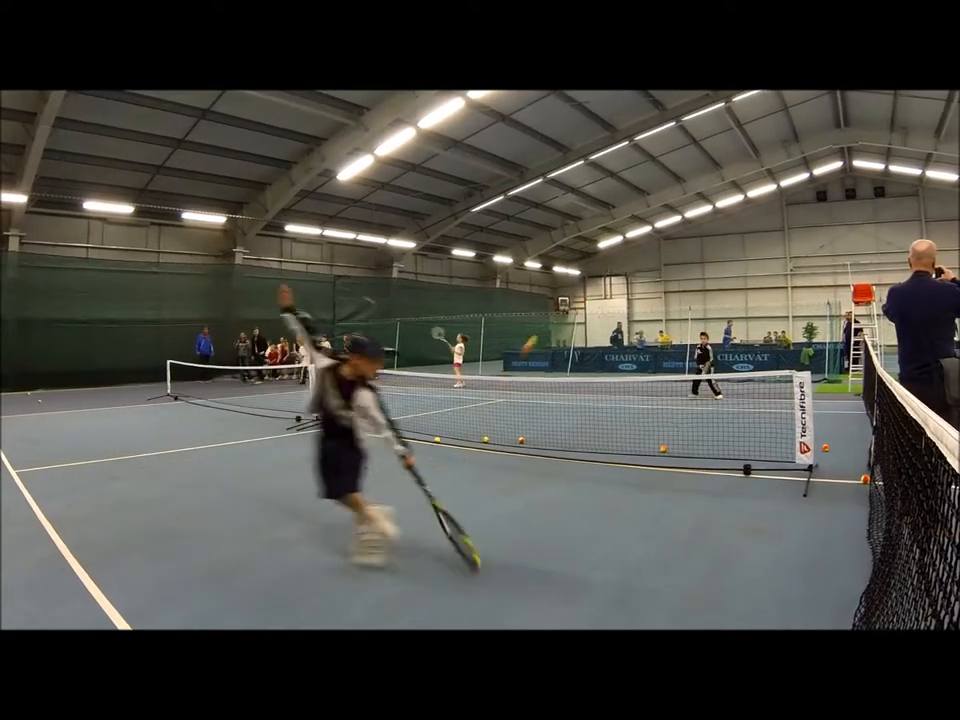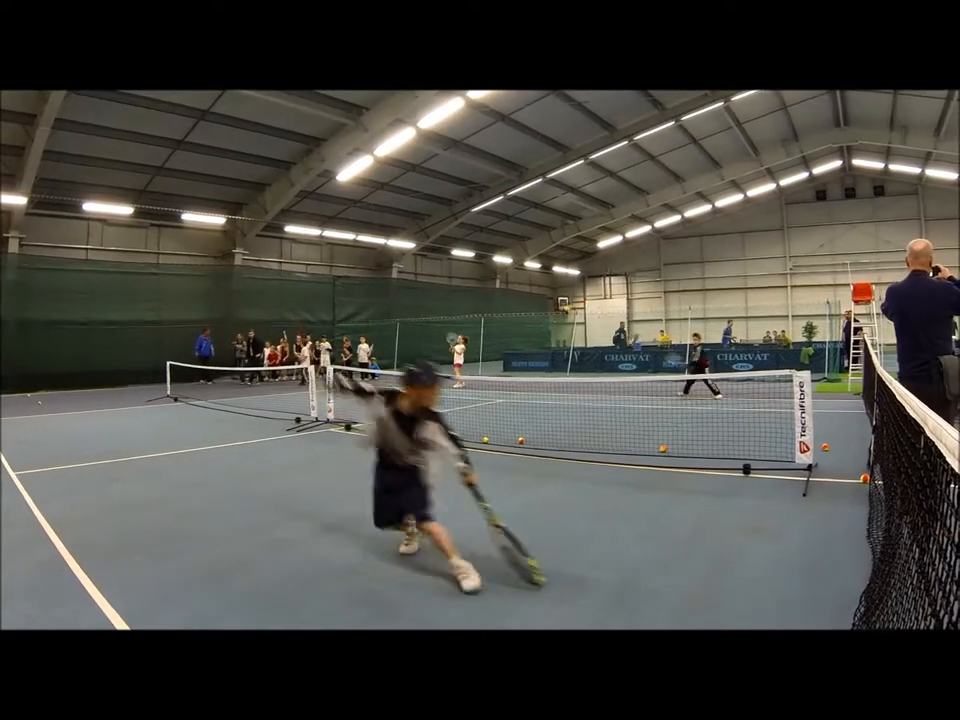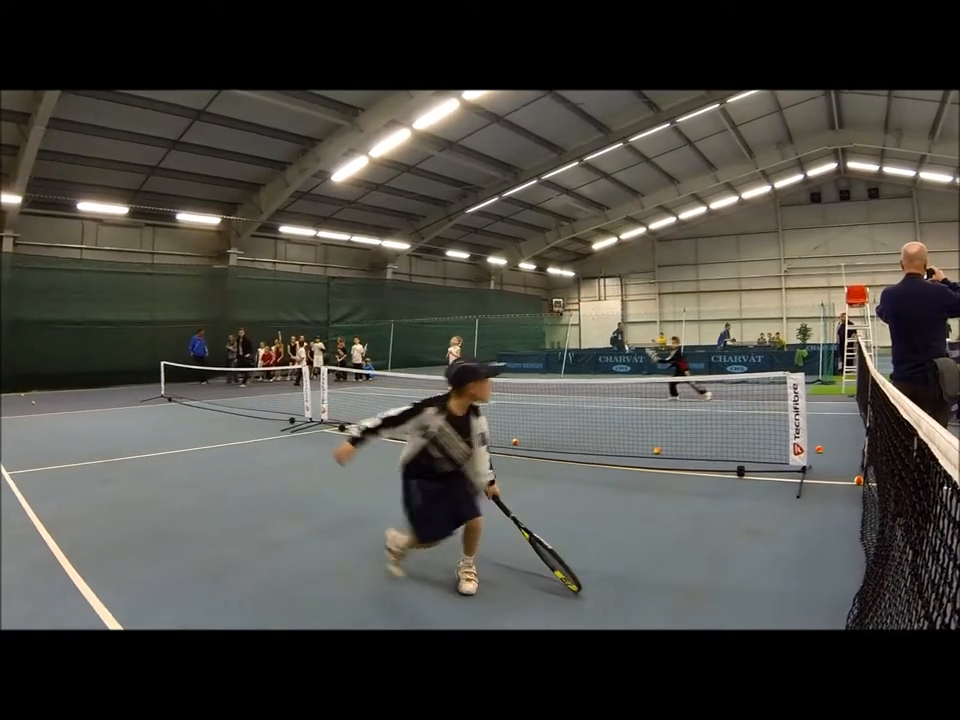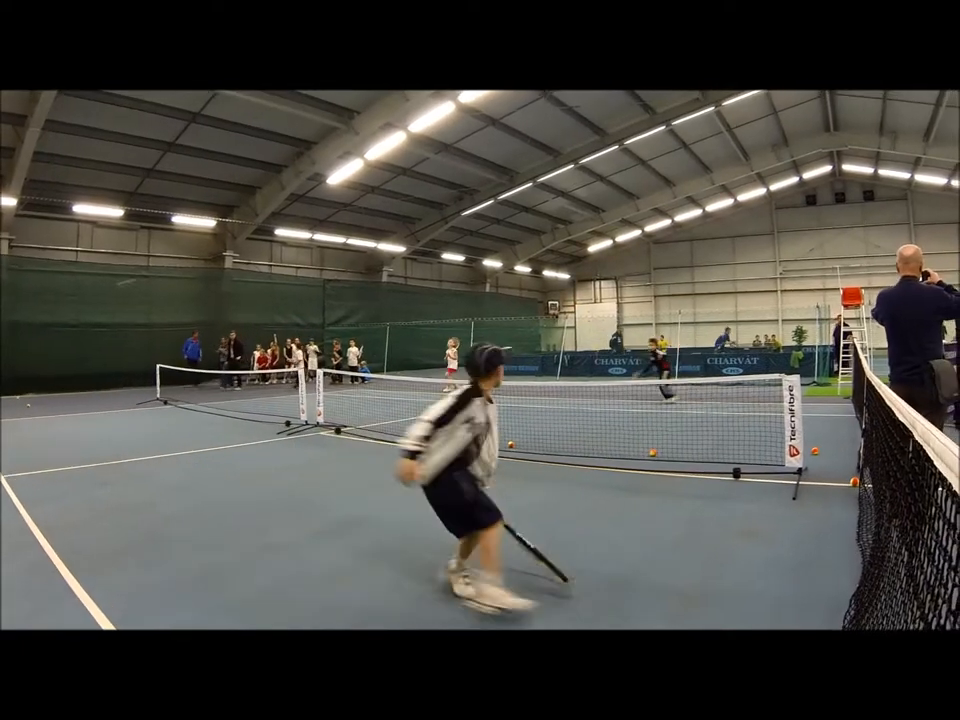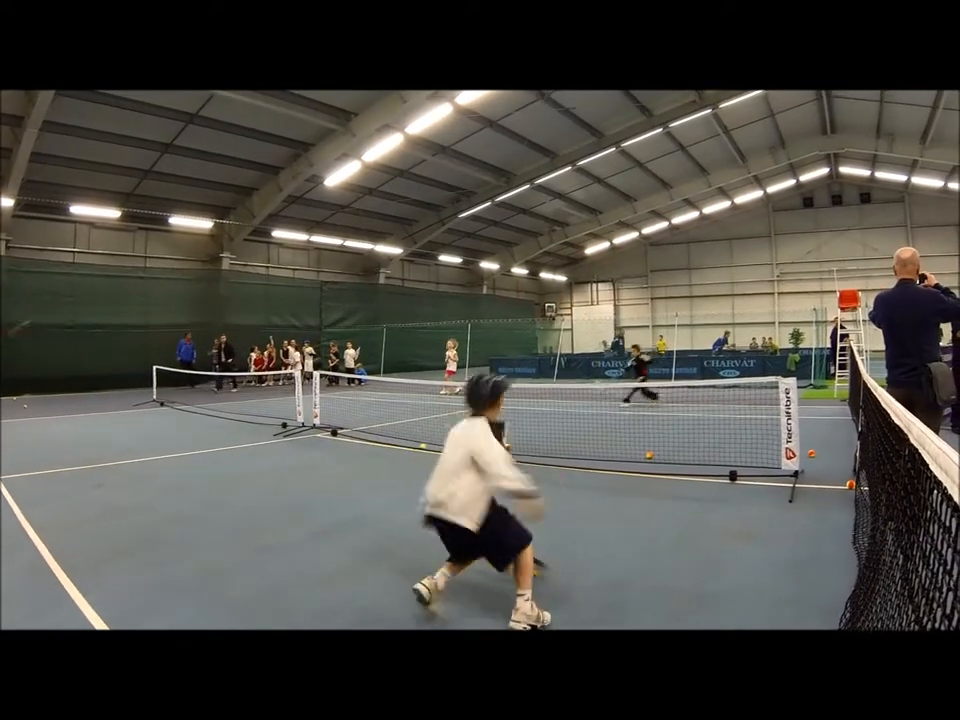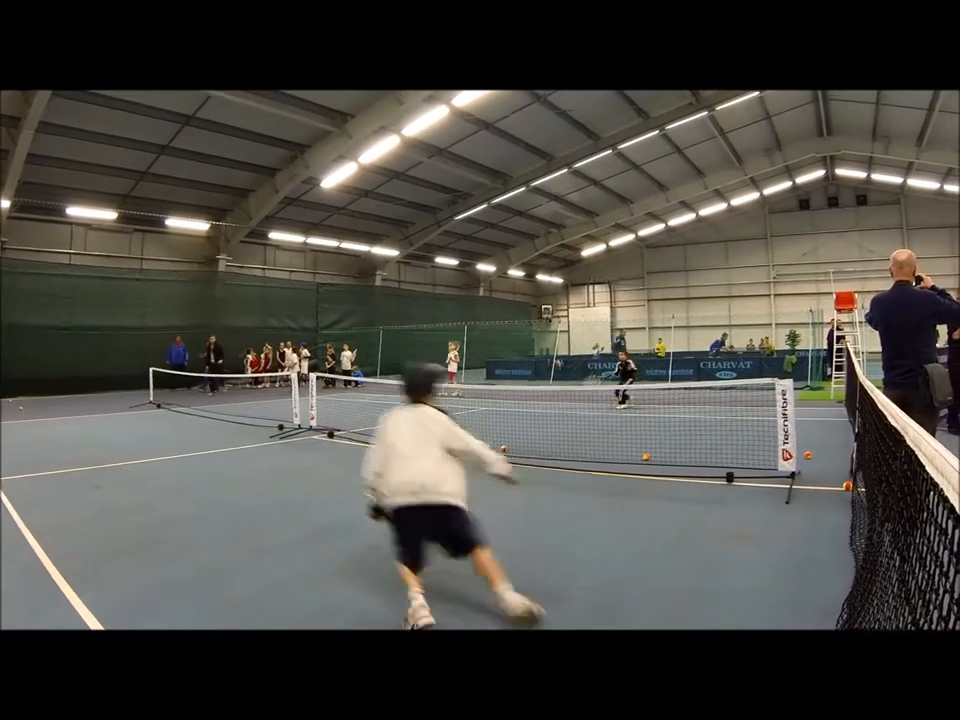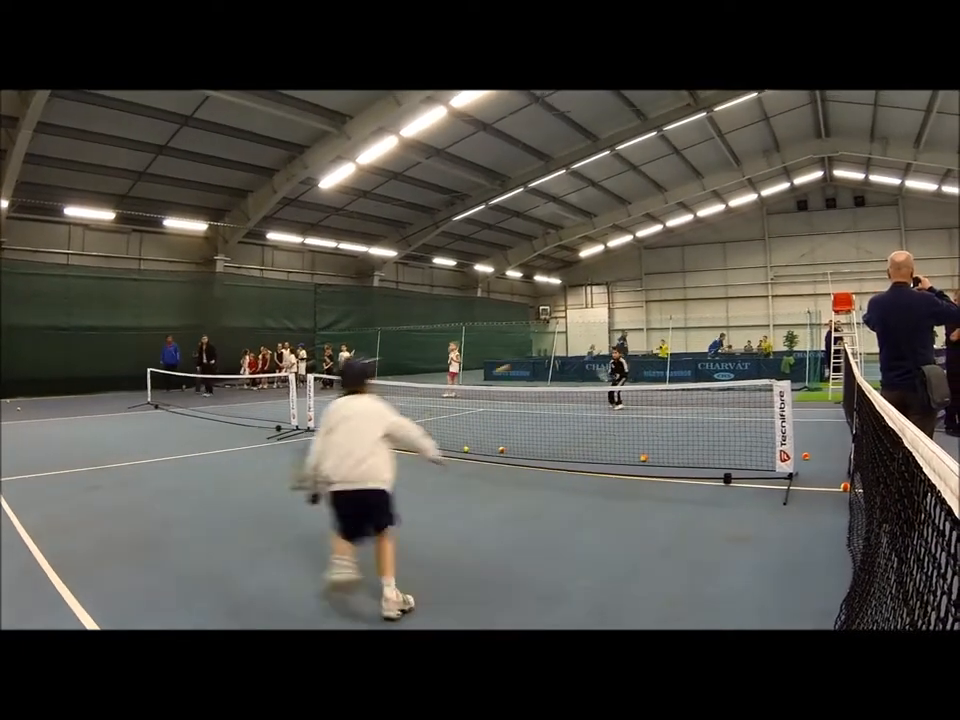
dt=0.2s
person 1, frame 1
left shoulder: (365, 393)
right shoulder: (327, 364)
left elbow: (383, 424)
right elbow: (308, 333)
left wrist: (403, 452)
right wrist: (289, 308)
left hip: (349, 442)
right hip: (329, 439)
left knee: (348, 493)
right knee: (338, 494)
left ankle: (373, 524)
right ankle: (374, 517)
person 1, frame 2
left shoulder: (431, 421)
right shoulder: (384, 401)
left elbow: (452, 443)
right elbow: (358, 388)
left wrist: (467, 470)
right wrist: (337, 382)
left hip: (412, 471)
right hip: (387, 467)
left knee: (424, 521)
right knee: (387, 521)
left ankle: (459, 565)
right ankle: (409, 527)
person 1, frame 3
left shoulder: (476, 418)
right shoulder: (429, 411)
left elbow: (481, 449)
right elbow: (387, 421)
left wrist: (489, 481)
right wrist: (354, 441)
left hip: (452, 476)
right hip: (420, 477)
left knee: (474, 521)
right knee: (429, 535)
left ankle: (467, 566)
right ankle: (397, 542)
person 1, frame 4
left shoulder: (485, 403)
right shoulder: (467, 399)
left elbow: (485, 449)
right elbow: (429, 421)
left wrist: (480, 478)
right wrist: (411, 456)
left hip: (458, 471)
right hip: (442, 474)
left knee: (477, 528)
right knee: (491, 523)
left ankle: (457, 571)
right ankle: (489, 590)
person 1, frame 5
left shoulder: (463, 428)
right shoulder: (480, 431)
right elbow: (499, 467)
left wrist: (431, 512)
right wrist: (528, 495)
left hip: (440, 505)
right hip: (466, 506)
left knee: (470, 549)
right knee: (522, 545)
left ankle: (434, 583)
right ankle: (523, 611)
person 1, frame 6
left shoulder: (389, 420)
right shoulder: (438, 420)
left elbow: (373, 466)
right elbow: (473, 448)
left wrist: (376, 502)
right wrist: (502, 468)
left hip: (400, 500)
right hip: (440, 496)
left knee: (409, 559)
right knee: (475, 547)
left ankle: (417, 605)
right ankle: (509, 599)
person 1, frame 7
left shoulder: (333, 410)
right shoulder: (378, 408)
left elbow: (318, 452)
right elbow: (411, 434)
left wrist: (312, 487)
right wrist: (433, 453)
left hip: (341, 482)
right hip: (374, 482)
left knee: (345, 533)
right knee: (383, 532)
left ankle: (342, 570)
right ankle: (390, 594)
